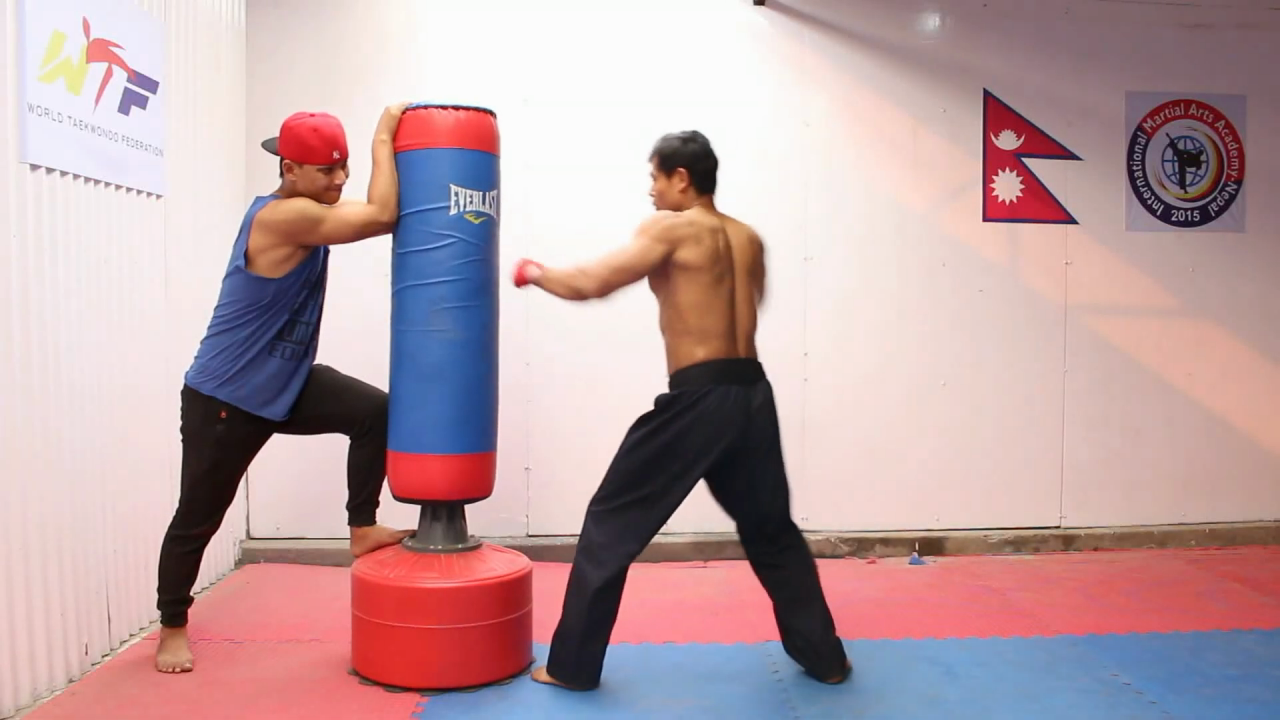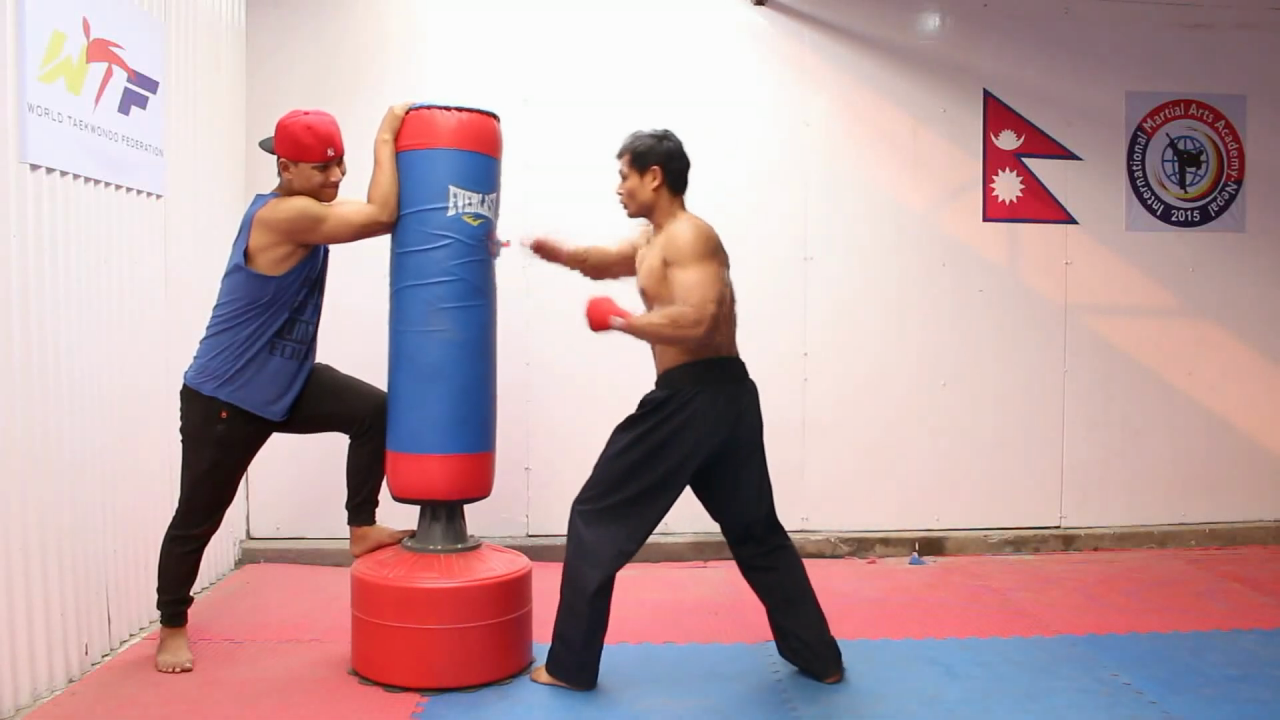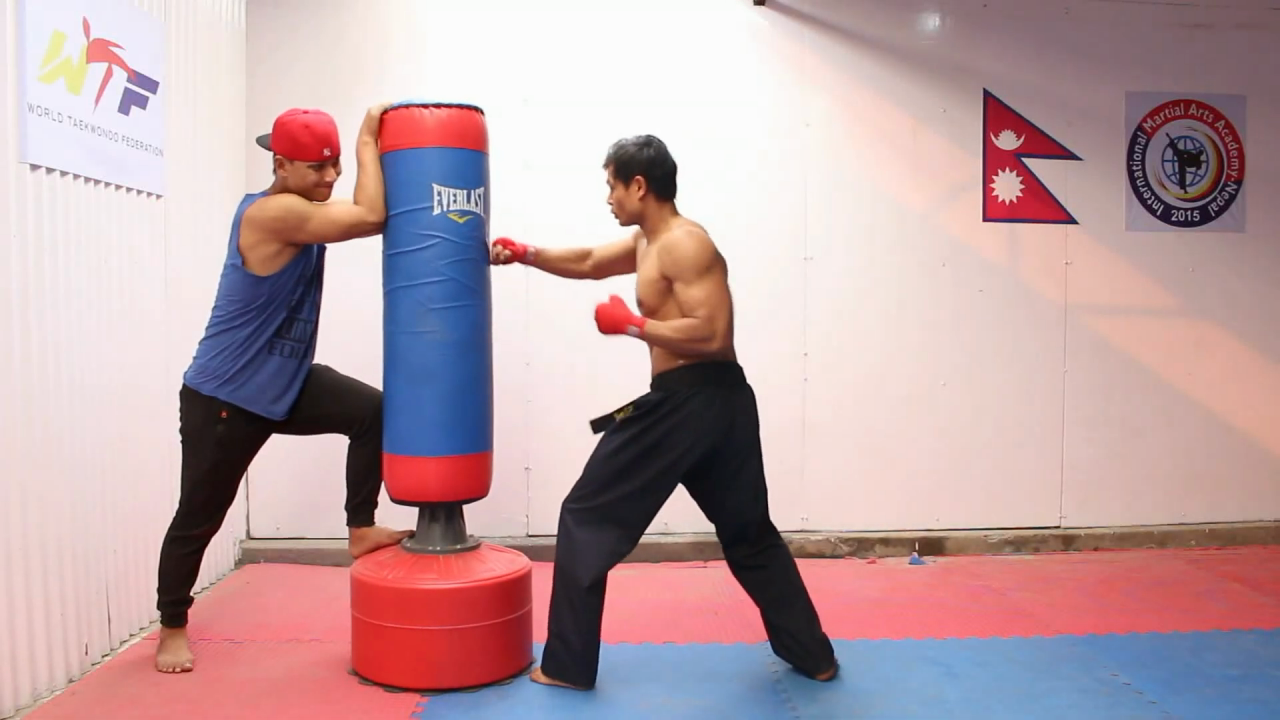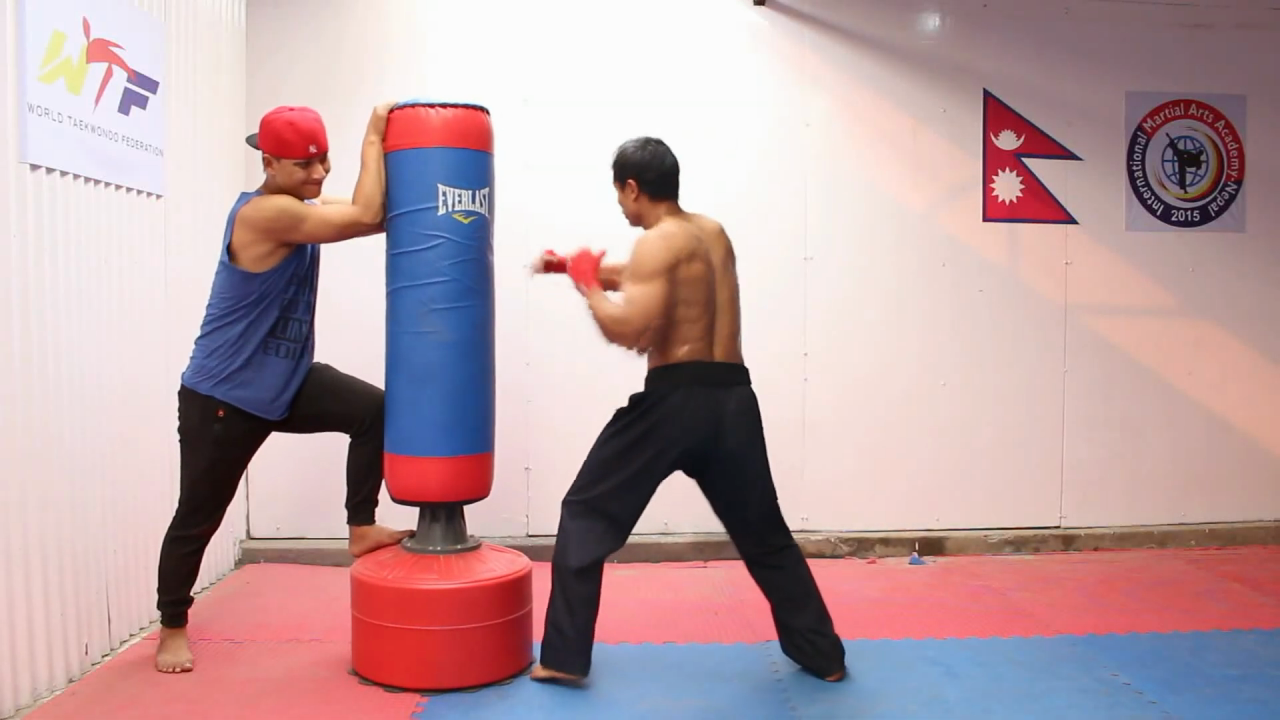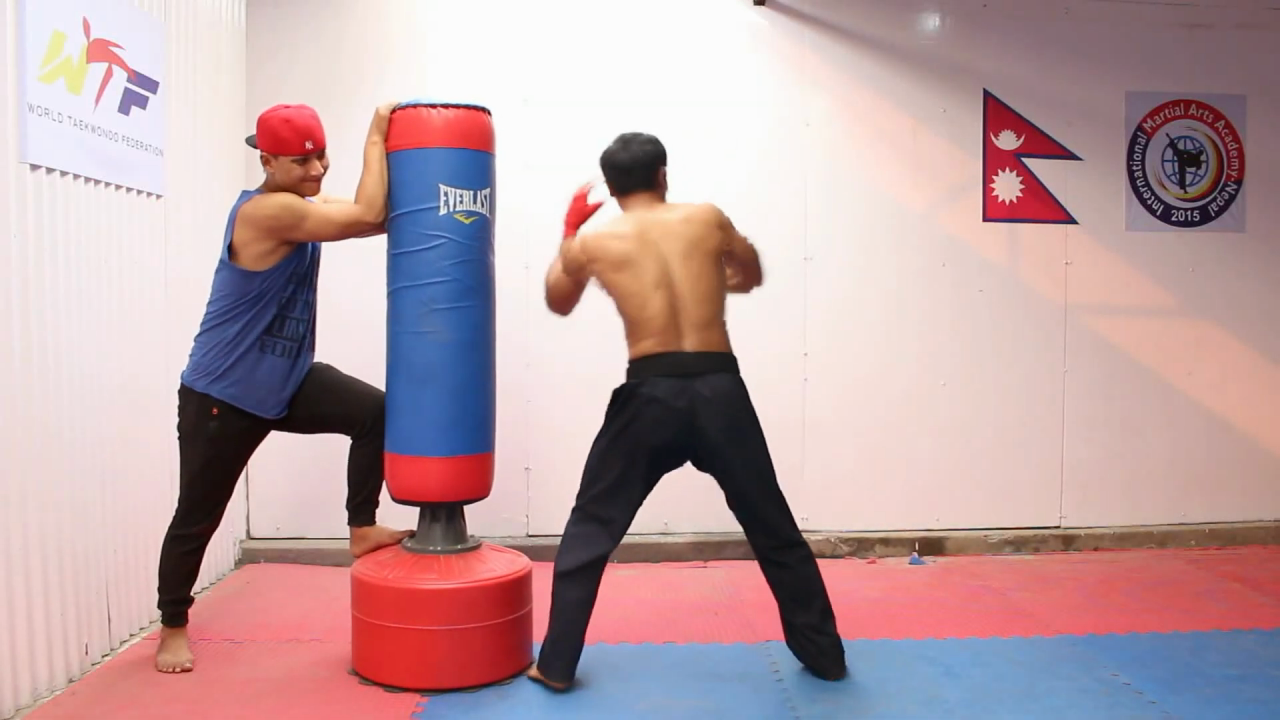
dt=0.4s
person 1, frame 1
left shoulder: (313, 211)
right shoulder: (280, 218)
left elbow: (379, 216)
right elbow: (379, 216)
right wrist: (384, 137)
left hip: (288, 384)
right hip: (224, 397)
left knee: (376, 412)
right knee: (199, 518)
left ankle: (362, 530)
right ankle: (172, 628)
person 1, frame 2
left shoulder: (311, 210)
right shoulder: (281, 215)
left elbow: (380, 216)
right elbow: (379, 216)
right wrist: (386, 137)
left hip: (288, 383)
right hip: (223, 396)
left knee: (374, 411)
right knee: (198, 517)
left ankle: (361, 529)
right ankle: (172, 628)
person 1, frame 3
left shoulder: (306, 210)
right shoulder: (271, 214)
left elbow: (373, 217)
right elbow: (369, 218)
right wrist: (369, 140)
left hip: (288, 384)
right hip: (224, 396)
left knee: (373, 412)
right knee: (199, 518)
left ankle: (360, 530)
right ankle: (172, 628)
person 1, frame 4
left shoulder: (304, 207)
right shoulder: (264, 213)
left elbow: (374, 216)
right elbow: (364, 217)
right wrist: (373, 139)
left hip: (287, 382)
right hip: (222, 396)
left knee: (374, 410)
right knee: (198, 518)
left ankle: (361, 528)
right ankle: (173, 628)
person 1, frame 5
left shoulder: (305, 204)
right shoulder: (265, 211)
left elbow: (375, 217)
right elbow: (367, 216)
right wrist: (376, 138)
left hip: (288, 380)
right hip: (221, 394)
left knee: (374, 412)
right knee: (198, 517)
left ankle: (362, 529)
right ankle: (173, 629)
person 2, frame 1
left shoulder: (672, 227)
right shoulder: (749, 239)
left elbow: (593, 283)
left wrist: (537, 273)
left hip: (700, 400)
right hip: (751, 394)
left knee: (610, 524)
right knee: (772, 531)
left ankle: (572, 665)
right ankle: (825, 656)
person 2, frame 2
left shoulder: (687, 236)
right shoulder: (653, 239)
left elbow: (695, 325)
right elbow: (601, 264)
left wrist: (621, 320)
right wrist: (542, 245)
left hip: (691, 400)
right hip: (727, 397)
left knee: (597, 519)
right knee: (758, 532)
left ankle: (571, 666)
right ankle: (821, 658)
person 2, frame 3
left shoulder: (684, 244)
right shoulder: (650, 240)
left elbow: (711, 334)
right elbow: (590, 261)
left wrist: (629, 323)
right wrist: (526, 254)
left hip: (686, 402)
right hip: (725, 401)
left knee: (587, 520)
right knee: (751, 535)
left ankle: (567, 665)
right ankle: (813, 655)
person 2, frame 4
left shoulder: (657, 244)
right shoulder: (712, 232)
left elbow: (626, 331)
left wrist: (584, 280)
right wrist: (585, 268)
left hip: (674, 400)
right hip: (733, 398)
left knee: (587, 518)
right knee: (764, 533)
left ankle: (564, 657)
right ankle: (823, 655)
person 2, frame 5
left shoulder: (592, 239)
right shoulder: (705, 217)
left elbow: (558, 303)
right elbow: (751, 275)
left wrist: (568, 233)
left hip: (650, 393)
right hip: (718, 388)
left knee: (592, 526)
right knee: (772, 525)
left ankle: (556, 663)
right ankle: (824, 654)
